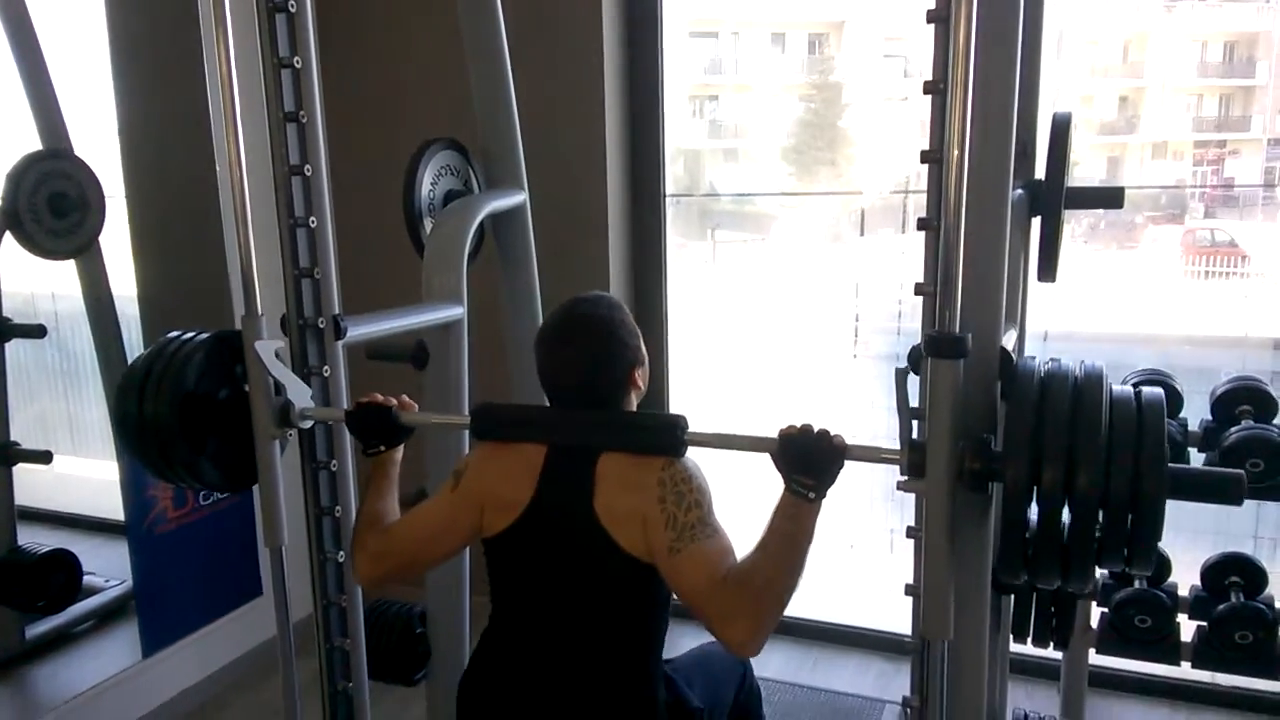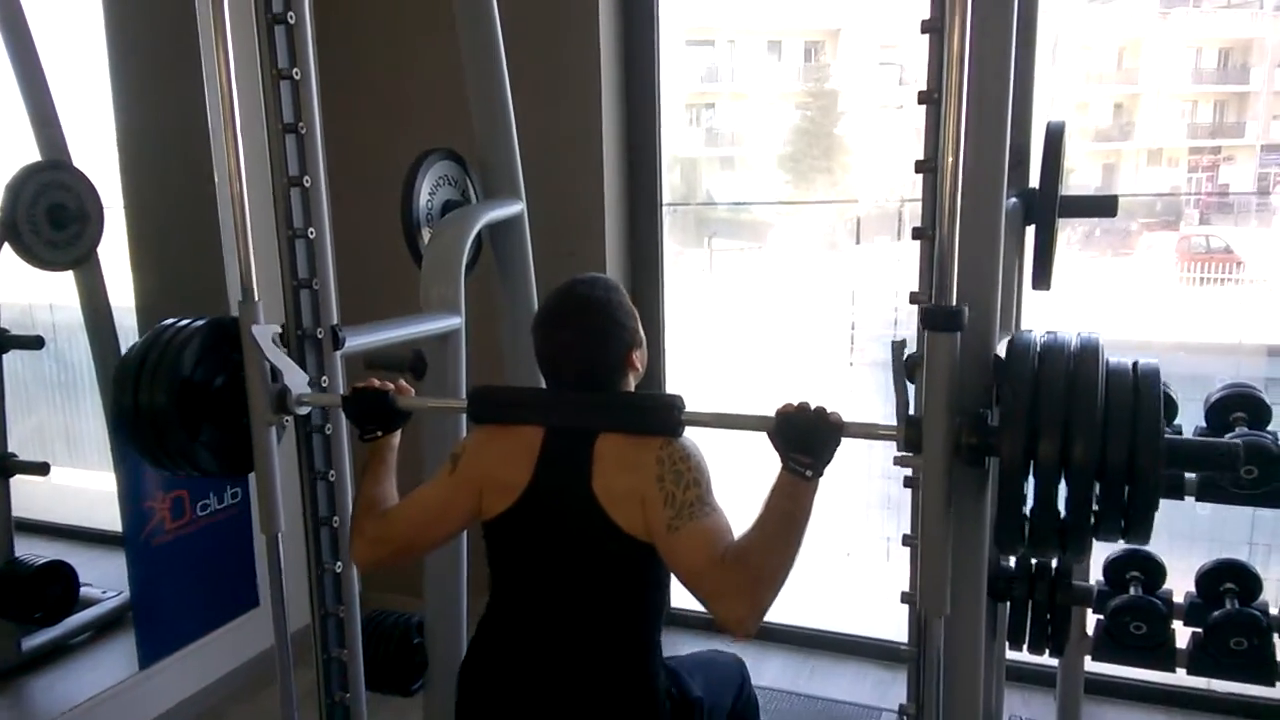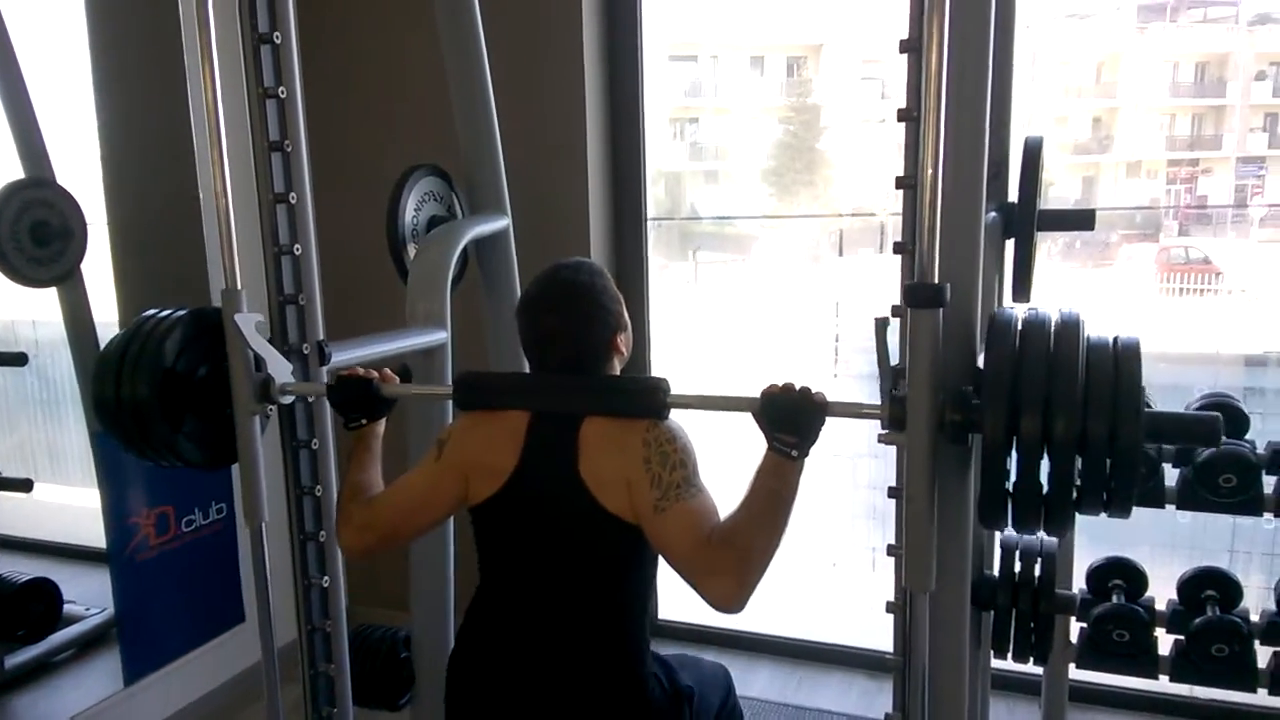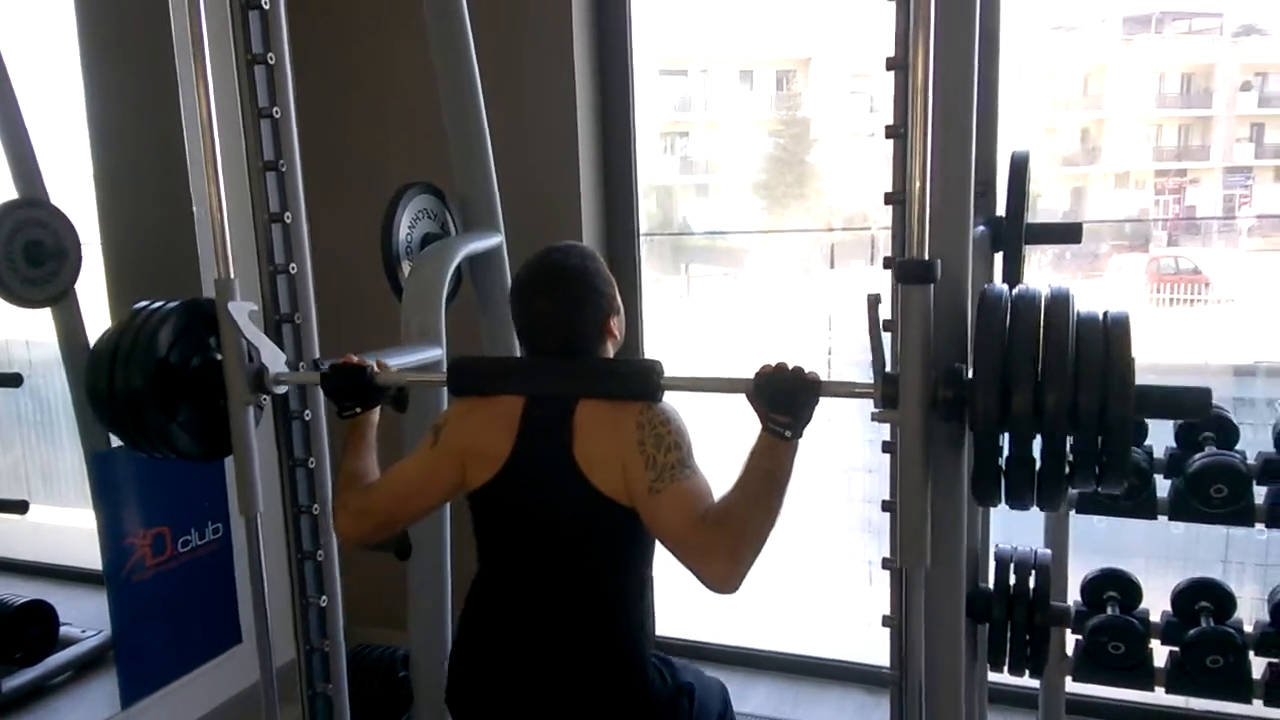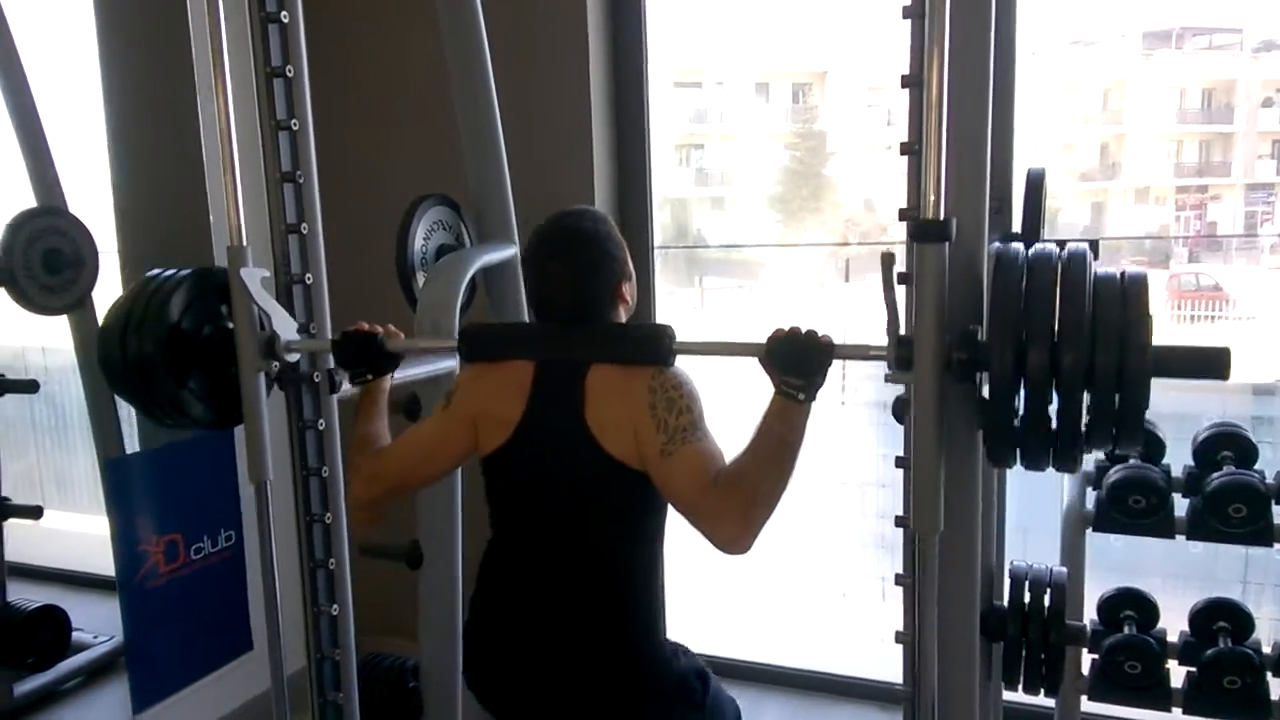
dt=0.2s
person 1, frame 1
left shoulder: (496, 463)
right shoulder: (657, 477)
left elbow: (373, 561)
right elbow: (740, 627)
left wrist: (385, 452)
right wrist: (802, 493)
right knee: (727, 670)
person 1, frame 2
left shoulder: (493, 446)
right shoulder: (655, 457)
left elbow: (371, 545)
right elbow: (738, 603)
left wrist: (383, 436)
right wrist: (800, 471)
right knee: (725, 680)
person 1, frame 3
left shoulder: (479, 432)
right shoulder: (642, 440)
left elbow: (359, 531)
right elbow: (725, 582)
left wrist: (367, 424)
right wrist: (785, 452)
person 1, frame 4
left shoulder: (475, 418)
right shoulder: (635, 422)
left elbow: (357, 517)
right elbow: (721, 563)
left wrist: (362, 412)
right wrist: (780, 431)
person 1, frame 5
left shoulder: (488, 381)
right shoulder: (646, 385)
left elbow: (368, 484)
right elbow: (731, 524)
left wrist: (375, 382)
right wrist: (792, 393)
left hip: (499, 663)
right hip: (613, 675)
